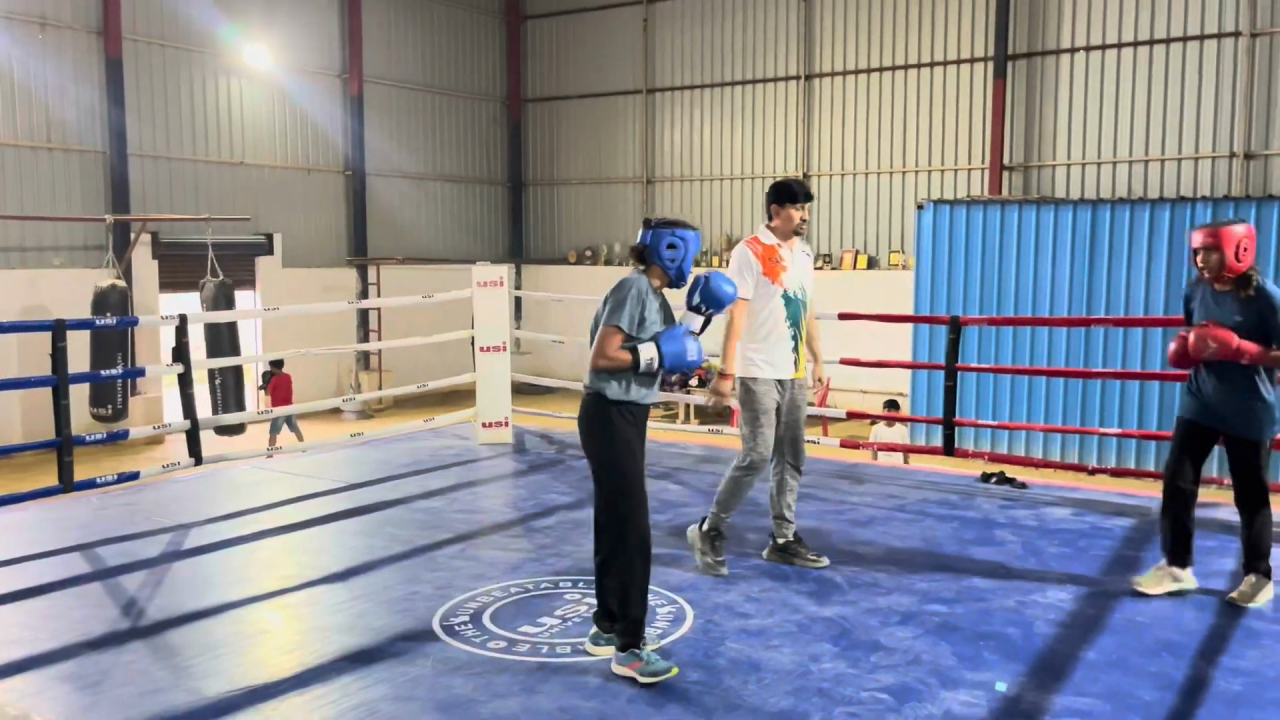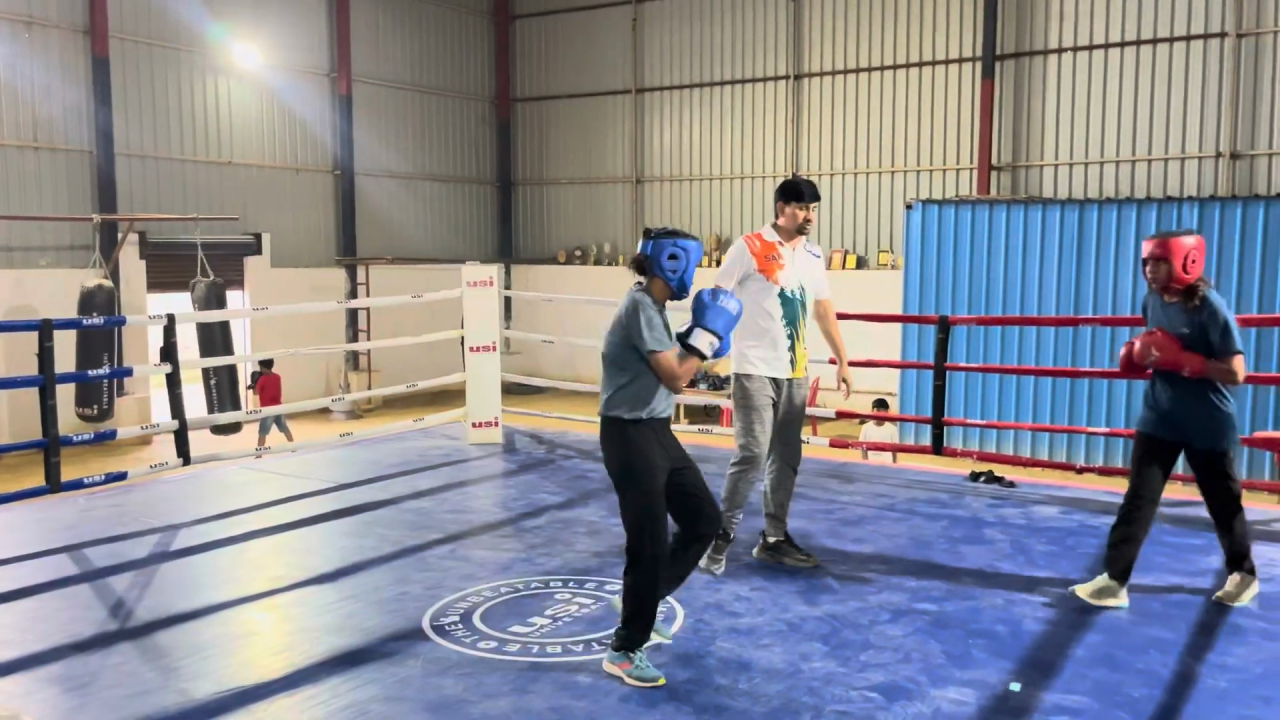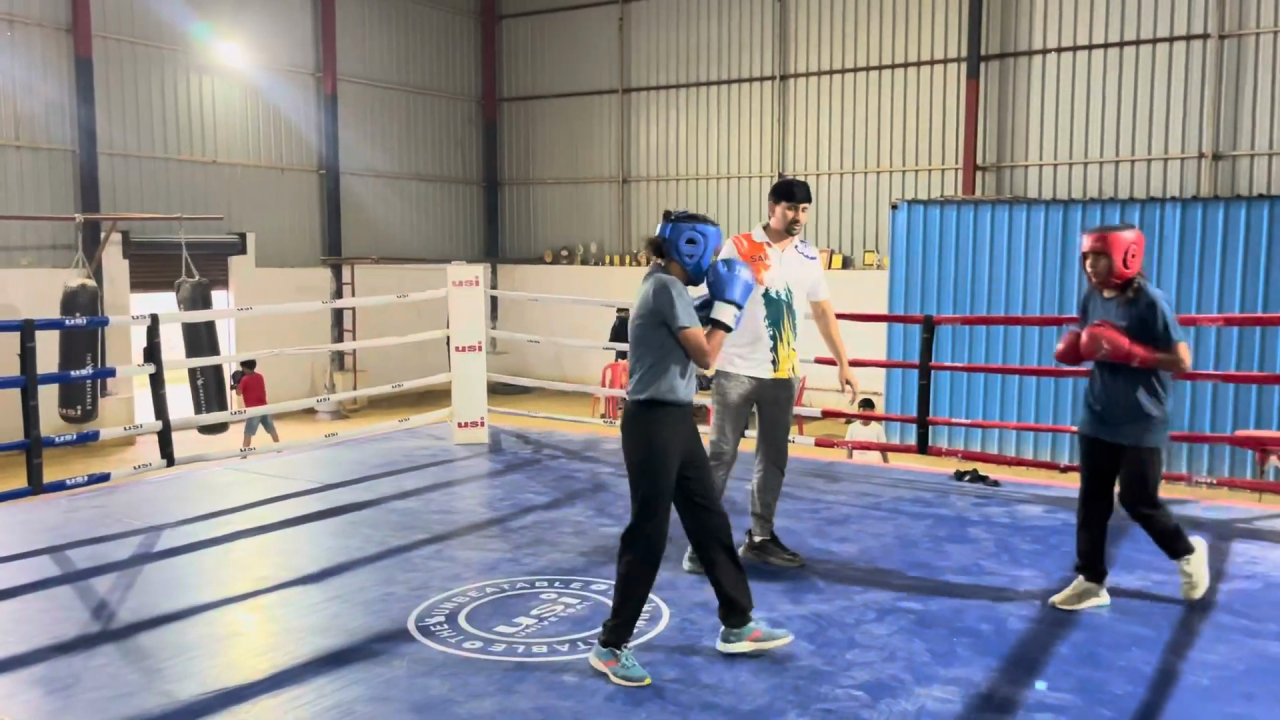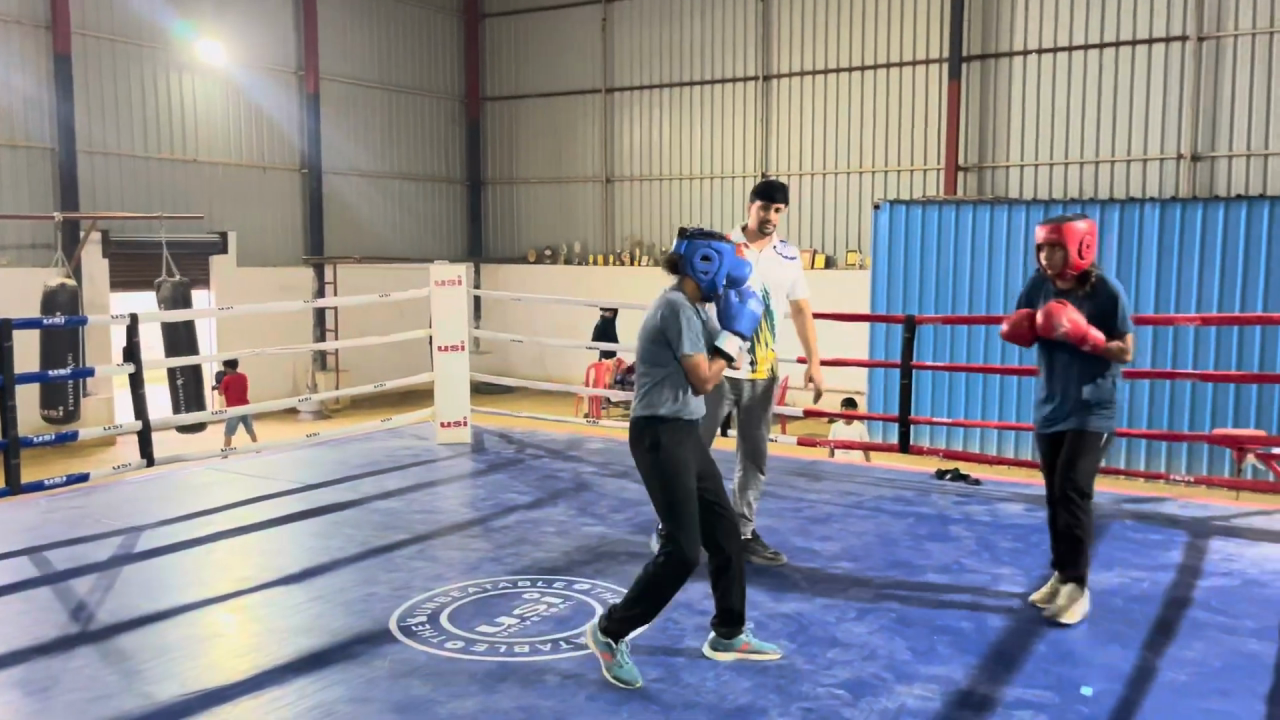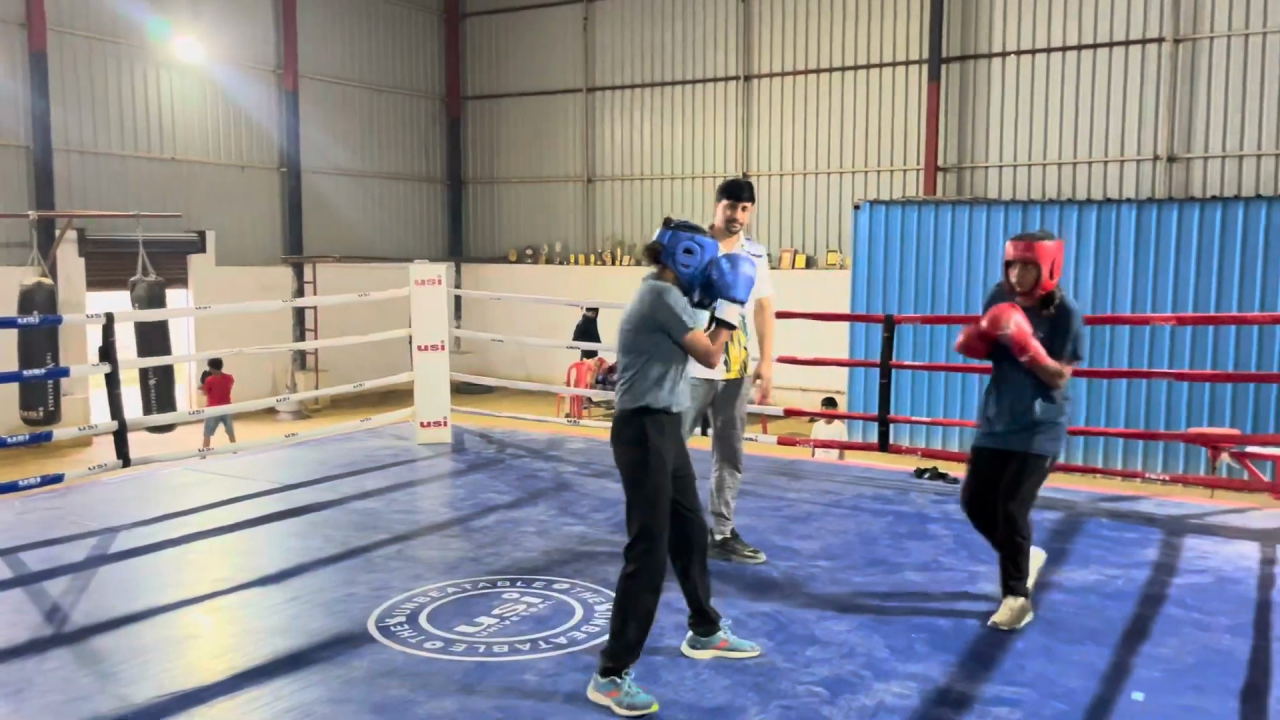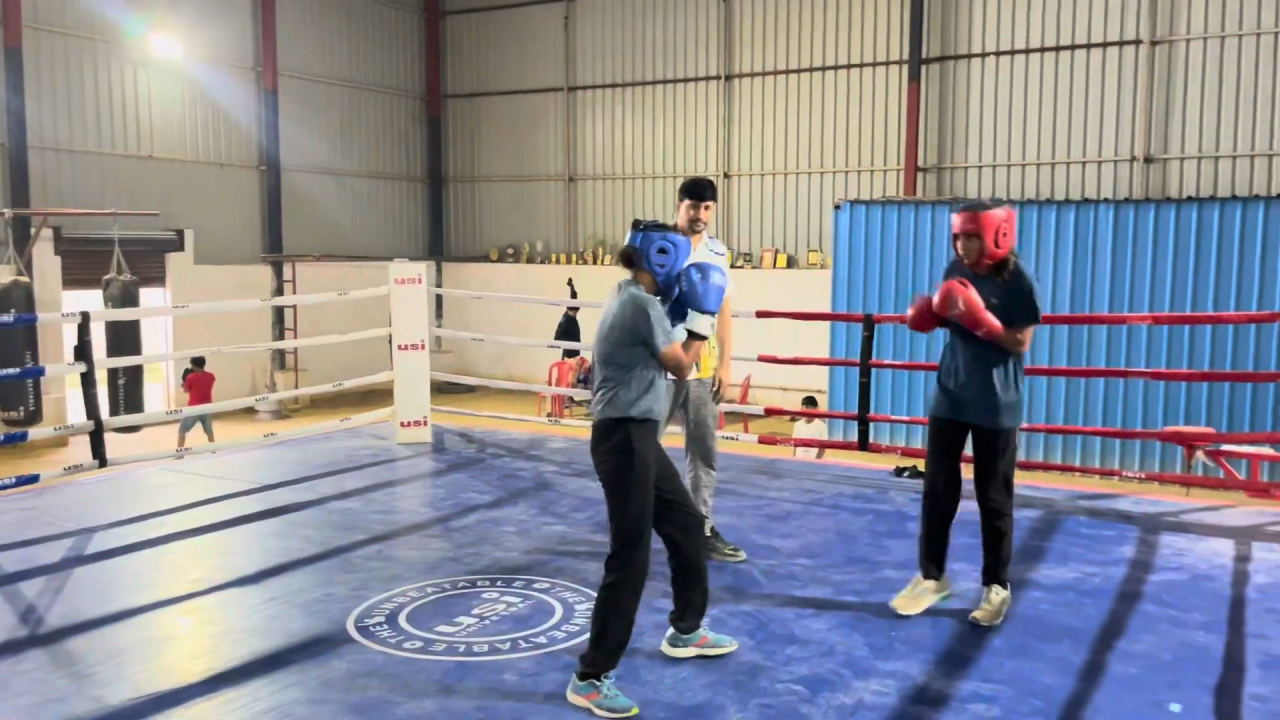
dt=0.2s
person 1, frame 1
left shoulder: (655, 296)
right shoulder: (632, 288)
left elbow: (676, 354)
right elbow: (602, 358)
left wrist: (701, 311)
right wrist: (658, 354)
left hip: (630, 418)
right hip: (609, 418)
left knee: (621, 528)
right knee: (630, 532)
left ankle: (608, 627)
right ankle: (629, 649)
person 1, frame 2
left shoulder: (655, 307)
right shoulder: (640, 309)
left elbow: (674, 369)
right elbow: (676, 377)
left wrist: (705, 332)
right wrist: (709, 330)
left hip: (655, 433)
right hip: (629, 436)
left knee: (705, 519)
right knee: (651, 544)
left ankle: (640, 615)
right ankle: (624, 650)
person 1, frame 3
left shoulder: (666, 285)
right shoulder: (667, 288)
left elbow: (690, 345)
right elbow: (705, 355)
left wrist: (716, 306)
right wrist: (728, 304)
left hip: (677, 419)
right hip: (652, 421)
left knee: (712, 525)
right knee: (648, 535)
left ankle: (737, 625)
right ankle: (611, 646)
person 1, frame 4
left shoulder: (691, 307)
right shoulder: (676, 308)
left elbow: (706, 358)
right elbow: (704, 381)
left wrist: (728, 321)
right wrist: (736, 332)
left hip: (686, 434)
right hip: (661, 437)
left knee: (725, 534)
right knee: (683, 550)
left ankle: (728, 634)
right ankle: (611, 632)
person 1, frame 5
left shoulder: (662, 294)
right shoulder: (662, 295)
left elbow: (683, 348)
right elbow: (710, 354)
left wrist: (712, 297)
right wrist: (732, 301)
left hip: (662, 427)
right hip: (644, 430)
left knee: (692, 533)
right knee: (649, 551)
left ankle: (705, 632)
right ankle: (610, 675)
person 1, frame 6
left shoulder: (629, 298)
right shoulder: (641, 305)
left elbow: (658, 352)
right elbow: (682, 365)
left wrist: (680, 311)
right wrist: (704, 312)
left hip: (636, 436)
right hip: (623, 439)
left knee: (687, 526)
right knee: (630, 560)
left ankle: (686, 629)
right ankle: (589, 678)
person 2, frame 1
right shoulder: (1196, 290)
left wrist: (1237, 349)
right wrist: (1183, 349)
right hip: (1199, 405)
right knee: (1177, 479)
right ankle: (1176, 565)
person 2, frame 2
left shoulder: (1210, 307)
right shoulder: (1152, 300)
left elbow: (1235, 372)
left wrist: (1181, 362)
right wrist: (1137, 356)
left hip: (1208, 425)
right hip: (1158, 418)
left knee: (1222, 502)
right knee: (1139, 495)
left ankle: (1243, 573)
right ankle: (1113, 580)
person 2, frame 3
left shoulder: (1150, 301)
right shoulder: (1091, 296)
left elbow: (1181, 362)
left wrist: (1128, 353)
right wrist: (1074, 347)
left hip: (1142, 421)
right hip: (1099, 418)
left knee: (1138, 502)
right knee: (1093, 498)
left ankle: (1188, 552)
right ankle: (1091, 580)
person 2, frame 4
left shoulder: (1106, 291)
right shoulder: (1038, 286)
left elbow: (1125, 351)
right elbow: (1024, 331)
left wrist: (1083, 334)
right wrist: (1016, 328)
left hip: (1093, 410)
right hip: (1051, 408)
left knee: (1072, 489)
right knee: (1055, 494)
left ankle: (1076, 585)
right ankle: (1064, 573)
person 2, frame 5
left shoulder: (1064, 313)
right shoulder: (999, 296)
left elbow: (1059, 377)
left wrist: (1026, 345)
right wrist: (974, 342)
left hip: (1039, 430)
right hip: (995, 422)
left knee: (1011, 511)
right knee: (975, 502)
left ankle: (1017, 595)
right ankle: (1026, 558)
person 2, frame 6
left shoulder: (1017, 280)
right shoulder: (956, 271)
left elbow: (1020, 343)
left wrist: (979, 317)
right wrist: (927, 316)
left hip: (997, 405)
right hip: (950, 398)
left knee: (993, 497)
right knee: (939, 488)
left ankle: (997, 587)
right ankle: (931, 577)
person 3, frame 1
left shoulder: (803, 253)
right shoulder: (749, 252)
right elbow: (735, 315)
left wrist: (817, 361)
right wrist: (726, 372)
left hip: (795, 373)
right hip: (758, 373)
left knee: (791, 458)
right knee: (756, 456)
left ankle: (783, 538)
right ankle: (710, 529)
person 3, frame 2
left shoulder: (813, 254)
right shoulder: (748, 248)
left elbow: (824, 311)
left wrist: (842, 361)
left hip: (795, 372)
right hip: (754, 369)
left knee: (787, 457)
right knee: (752, 452)
left ankle: (773, 537)
right ankle: (724, 531)
person 3, frame 3
left shoulder: (808, 256)
right shoulder: (739, 247)
left elbow: (823, 312)
left wrist: (843, 363)
left hip: (781, 373)
right hip: (737, 369)
left knee: (774, 457)
right knee: (722, 452)
left ankle: (761, 536)
person 3, frame 4
left shoulder: (789, 257)
left elbow: (802, 312)
left wrist: (813, 363)
left hip: (762, 373)
left knee: (755, 457)
left ankle: (743, 534)
person 3, frame 5
left shoulder: (755, 254)
left elbow: (763, 311)
left wrist: (766, 364)
left hip: (736, 372)
right hip: (690, 370)
left knee: (729, 456)
left ankle: (722, 534)
person 3, frame 6
left shoulder: (716, 252)
left elbow: (722, 310)
left wrist: (724, 364)
left hip: (702, 371)
left knee: (704, 453)
left ankle: (702, 531)
